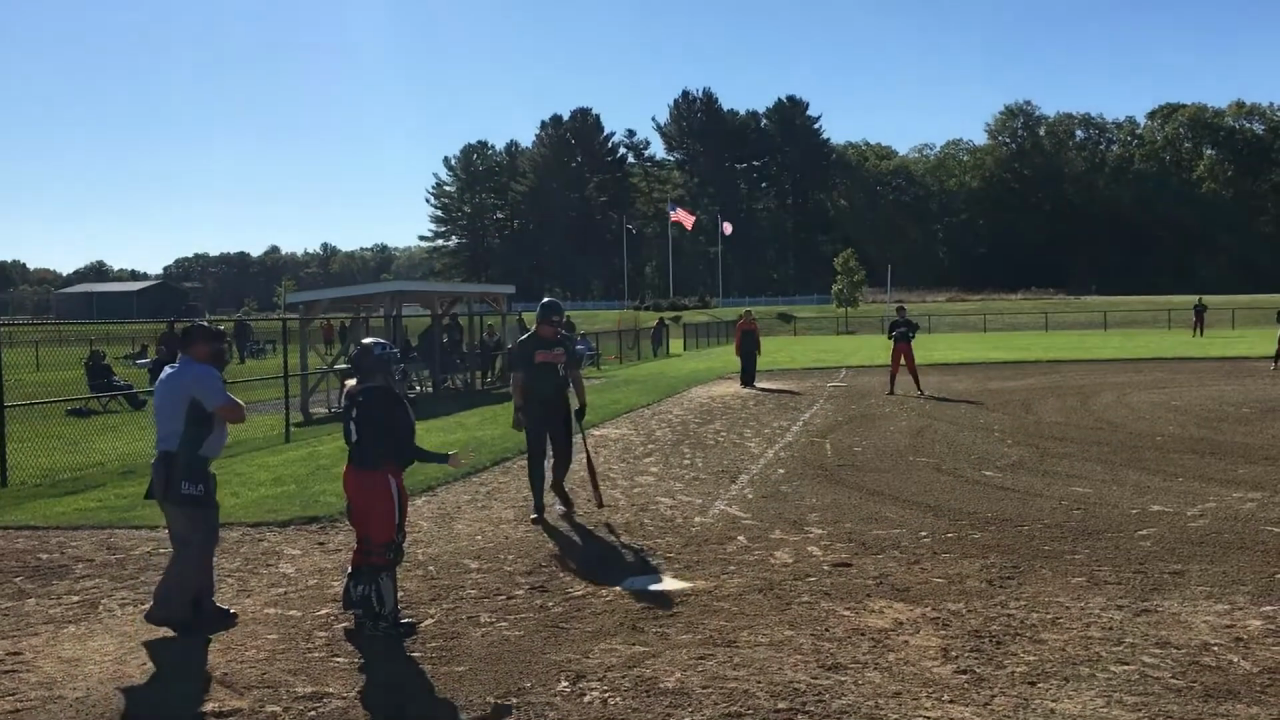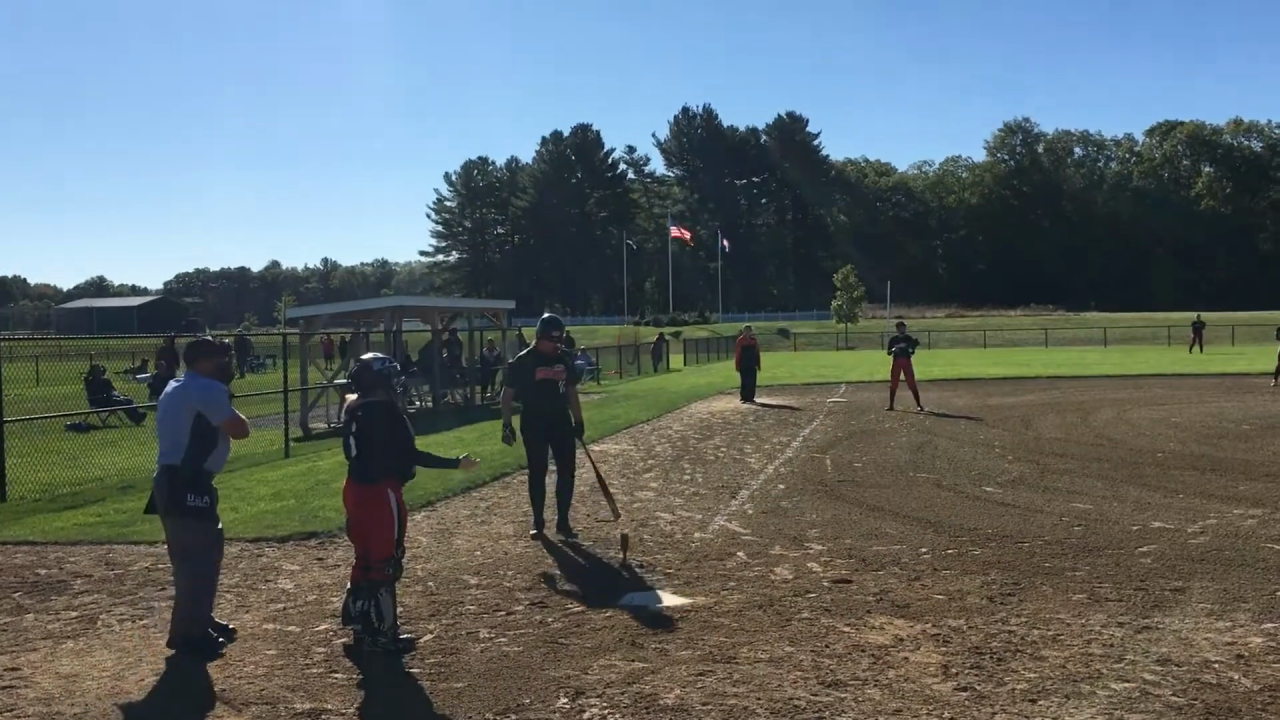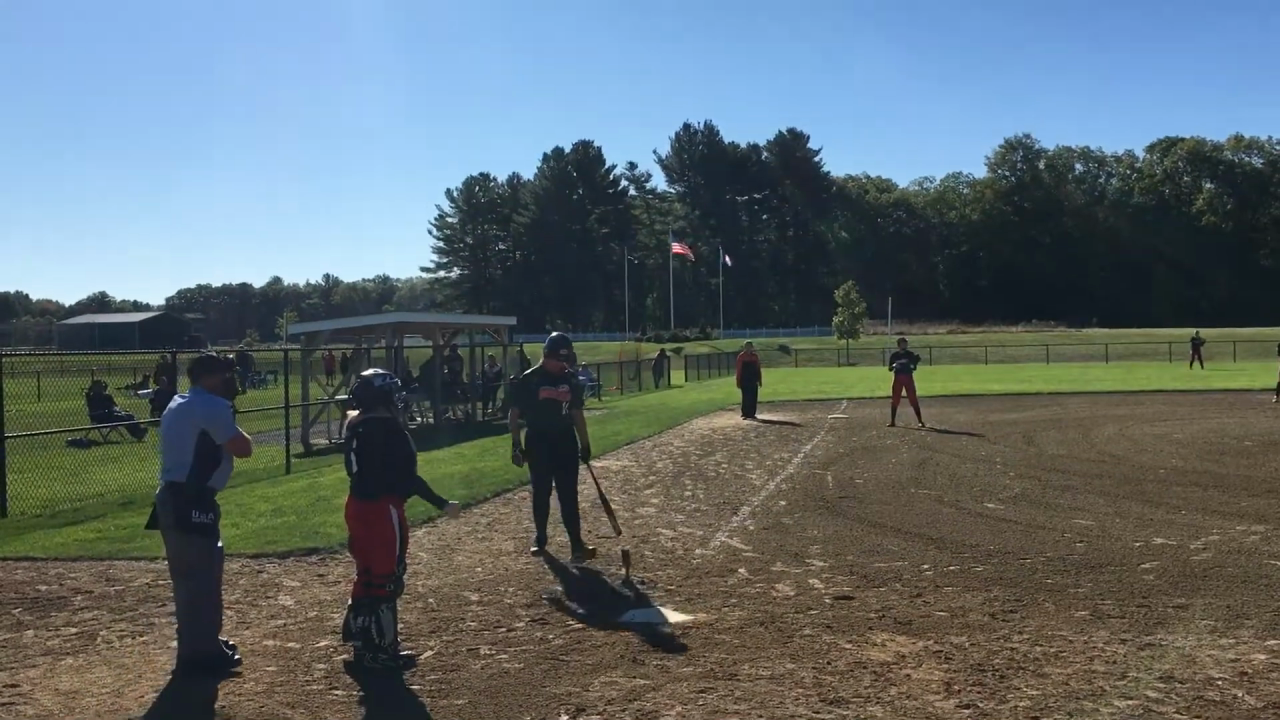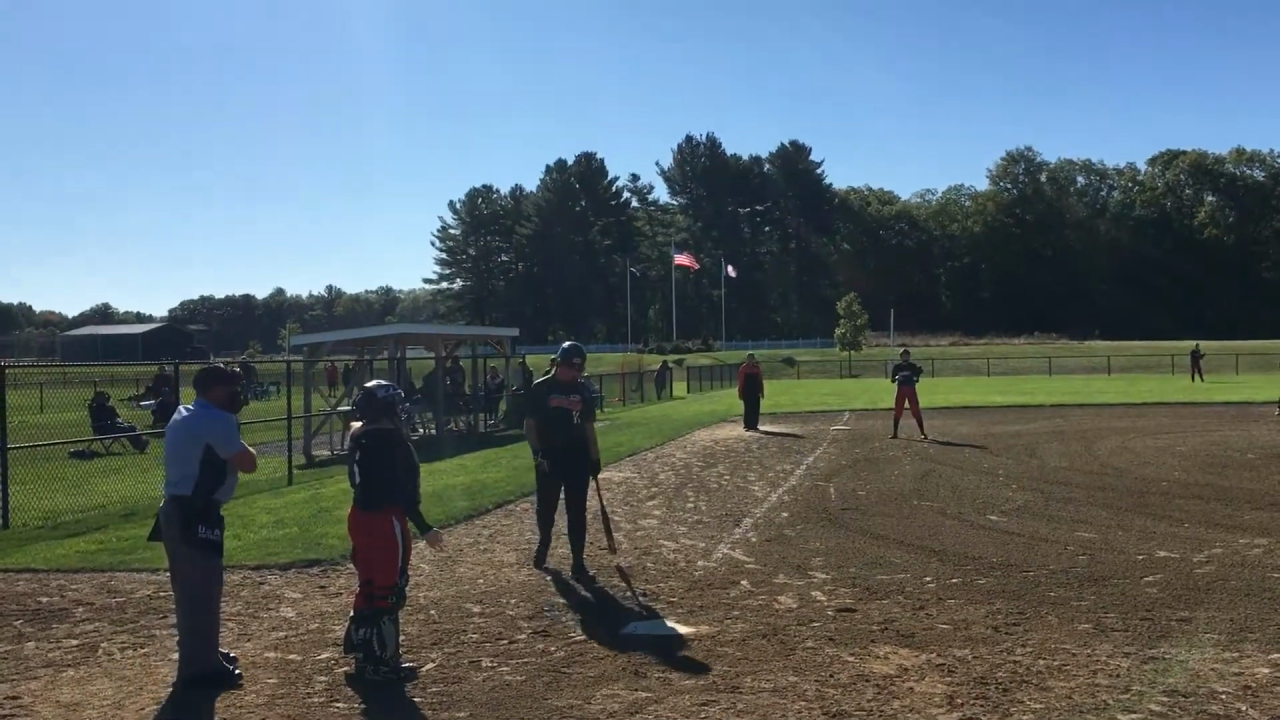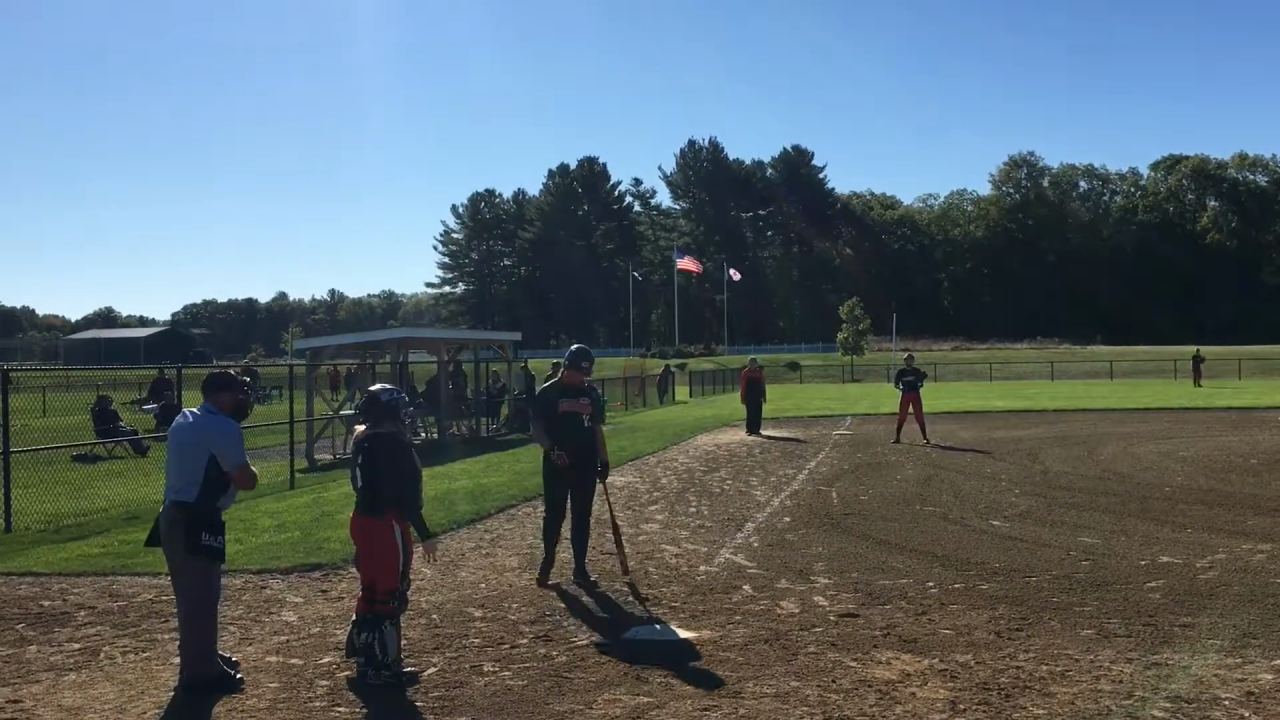
dt=0.2s
person 1, frame 1
left shoulder: (172, 374)
right shoulder: (201, 375)
right elbow: (235, 414)
right wrist: (229, 400)
left hip: (174, 468)
right hip: (184, 471)
left knee: (193, 540)
right knee: (198, 540)
left ankle: (199, 606)
right ankle: (168, 606)
person 1, frame 2
left shoulder: (175, 389)
right shoulder: (207, 389)
right elbow: (240, 430)
right wrist: (231, 412)
left hip: (174, 482)
right hip: (188, 486)
left knee: (189, 557)
right knee: (202, 556)
left ankle: (196, 625)
right ankle: (189, 632)
person 1, frame 3
left shoulder: (179, 405)
right shoulder: (211, 407)
right elbow: (243, 448)
right wrist: (234, 430)
left hip: (175, 498)
right hip: (191, 503)
left knee: (189, 574)
right knee: (202, 575)
left ankle: (199, 642)
right ankle: (199, 652)
person 1, frame 4
left shoulder: (182, 416)
right shoulder: (217, 420)
right elbow: (248, 464)
right wrist: (242, 448)
left hip: (177, 511)
right hip: (196, 516)
left knee: (192, 588)
right knee: (201, 590)
left ankle: (201, 654)
right ankle: (199, 667)
person 1, frame 5
left shoulder: (183, 419)
right shoulder: (224, 427)
right elbow: (245, 479)
right wrist: (250, 472)
left hip: (175, 516)
right hip: (197, 521)
left knee: (192, 594)
right knee: (201, 596)
left ankle: (202, 658)
right ankle: (201, 672)
person 2, frame 1
left shoulder: (353, 395)
right shoulder: (386, 398)
right elbow: (403, 447)
right wrist: (445, 457)
left hip: (356, 474)
right hip: (381, 478)
left knee: (367, 543)
right knee: (386, 547)
left ankle: (364, 609)
right ankle: (382, 617)
person 2, frame 2
left shoulder: (353, 409)
right shoulder: (386, 412)
right elbow: (409, 455)
right wrist: (455, 463)
left hip: (357, 488)
right hip: (381, 492)
left knee: (366, 558)
right knee: (385, 561)
left ankle: (362, 624)
right ankle: (380, 632)
person 2, frame 3
left shoulder: (356, 426)
right shoulder: (388, 428)
right elbow: (406, 475)
right wrist: (441, 504)
left hip: (359, 505)
right hip: (383, 509)
left knee: (367, 575)
right knee: (387, 578)
left ankle: (362, 641)
right ankle: (380, 649)
person 2, frame 4
left shoulder: (360, 437)
right shoulder: (391, 440)
right elbow: (402, 490)
right wrist: (425, 528)
left hip: (361, 516)
right hip: (385, 521)
left knee: (370, 587)
right knee: (389, 591)
left ankle: (365, 654)
right ankle: (381, 662)
person 2, frame 5
left shoulder: (364, 440)
right shoulder: (394, 444)
right elbow: (404, 494)
right wrist: (425, 533)
left hip: (364, 520)
right hip: (386, 524)
left knee: (372, 592)
right knee: (390, 595)
left ankle: (366, 659)
right ankle: (383, 666)
person 3, frame 1
left shoulder: (565, 342)
right shoulder: (525, 344)
left elbow: (575, 375)
right elbow: (517, 380)
left wrist: (582, 404)
right wrist: (519, 410)
left hip: (559, 404)
right hip: (534, 406)
left knee: (564, 452)
right knee: (536, 456)
left ankle: (558, 484)
right ankle: (538, 505)
person 3, frame 2
left shoulder: (565, 358)
right shoulder: (523, 361)
left elbow: (571, 392)
right elbow: (507, 395)
left wrist: (578, 421)
right wrist: (507, 424)
left hip: (561, 421)
right hip: (533, 423)
left knee: (567, 471)
right knee: (537, 473)
left ankle: (563, 522)
right ankle: (538, 521)
person 3, frame 3
left shoulder: (571, 380)
right shoulder: (529, 379)
left elbow: (577, 414)
right elbow: (514, 415)
left wrist: (585, 444)
right wrist: (516, 445)
left hip: (566, 444)
right hip: (537, 444)
left knee: (569, 495)
right knee: (541, 494)
left ankle: (577, 547)
right ankle: (541, 537)
person 3, frame 4
left shoulder: (583, 391)
right shoulder: (541, 388)
left elbow: (588, 426)
right elbow: (529, 425)
left wrist: (595, 458)
right wrist: (537, 453)
left hip: (578, 456)
right hip: (549, 457)
left knee: (577, 511)
right knee: (546, 506)
left ankle: (578, 564)
right ankle: (544, 541)
person 3, frame 5
left shoulder: (591, 393)
right shoulder: (549, 392)
left elbow: (597, 429)
right elbow: (537, 428)
left wrist: (603, 460)
right wrist: (551, 449)
left hip: (586, 461)
right hip: (557, 462)
left knee: (582, 517)
right knee: (553, 514)
left ankle: (580, 569)
right ankle: (547, 561)
